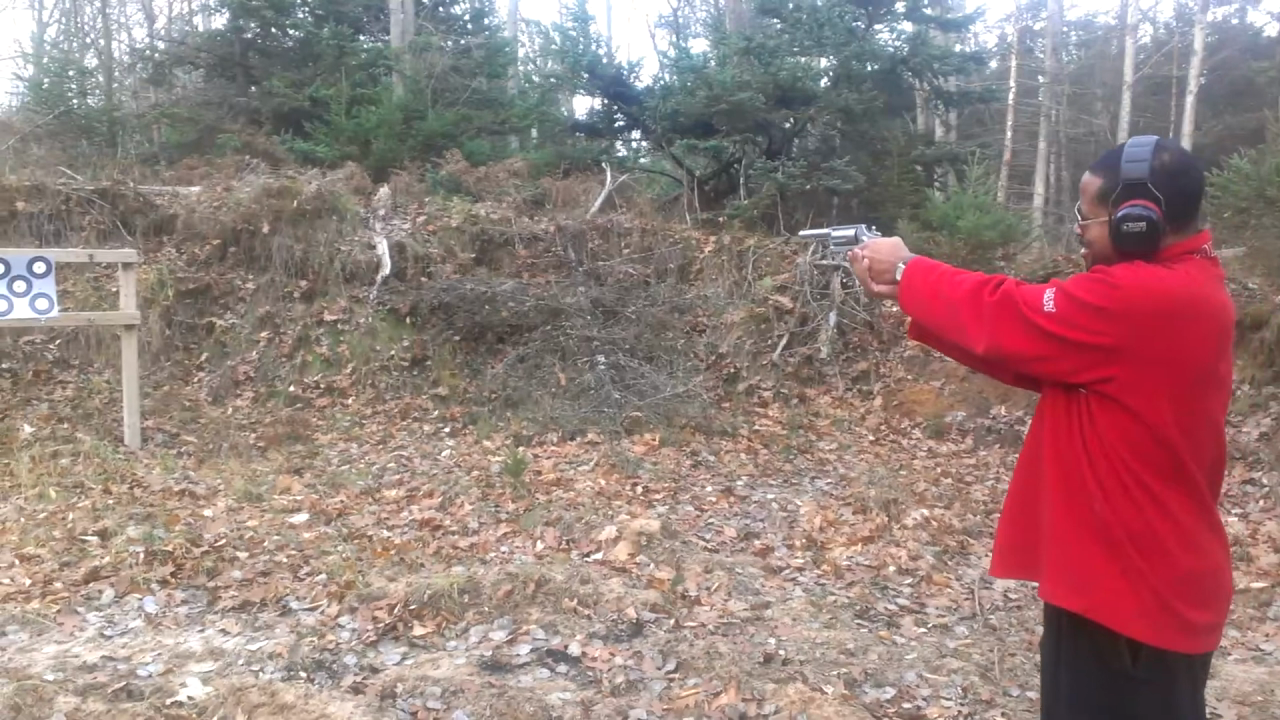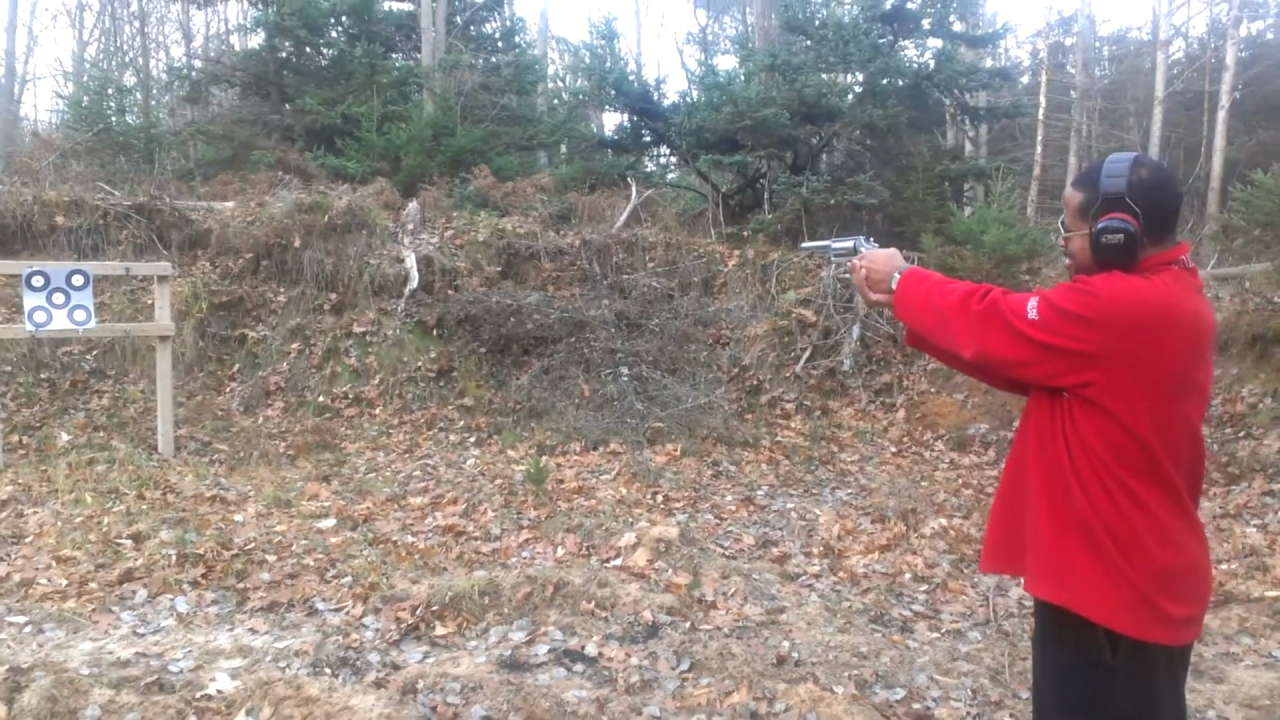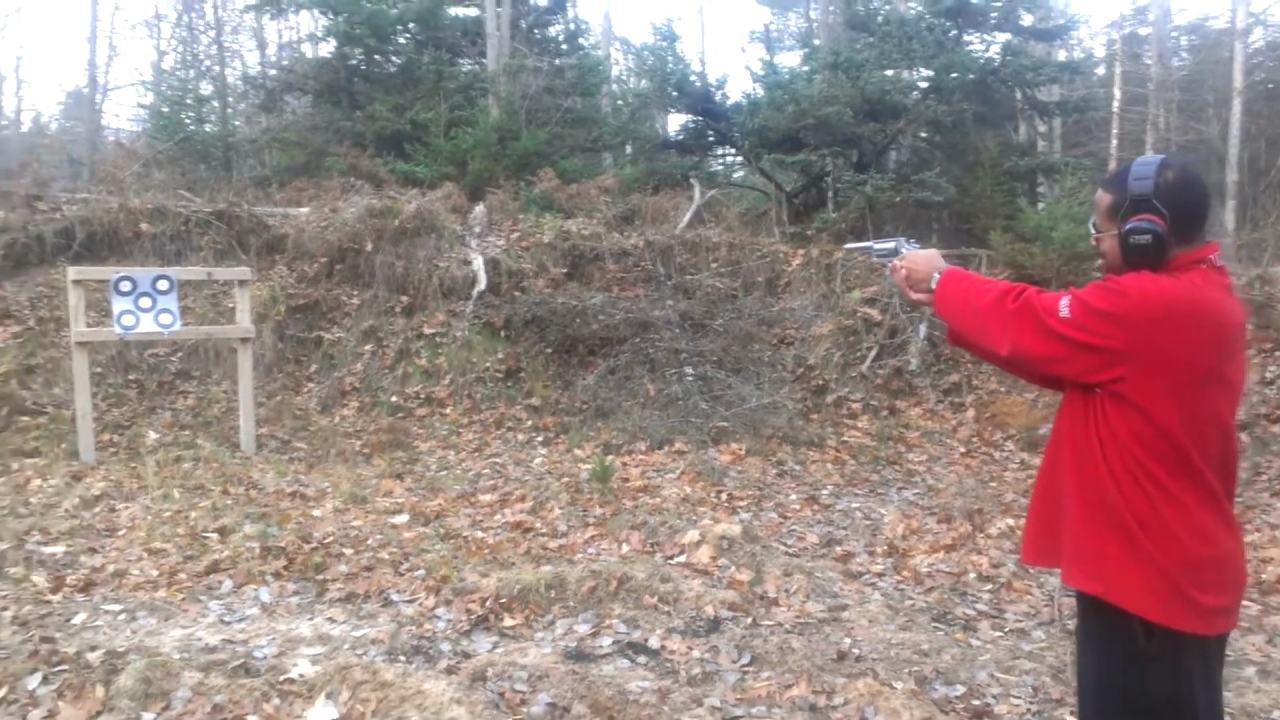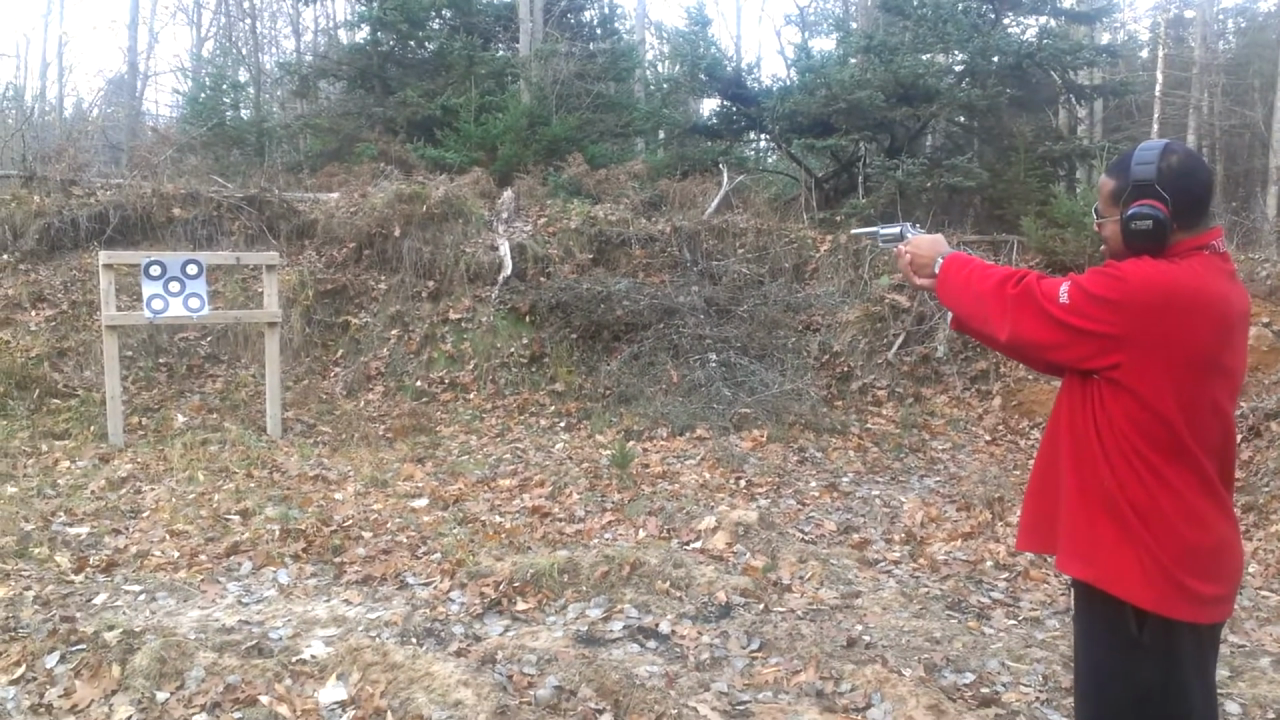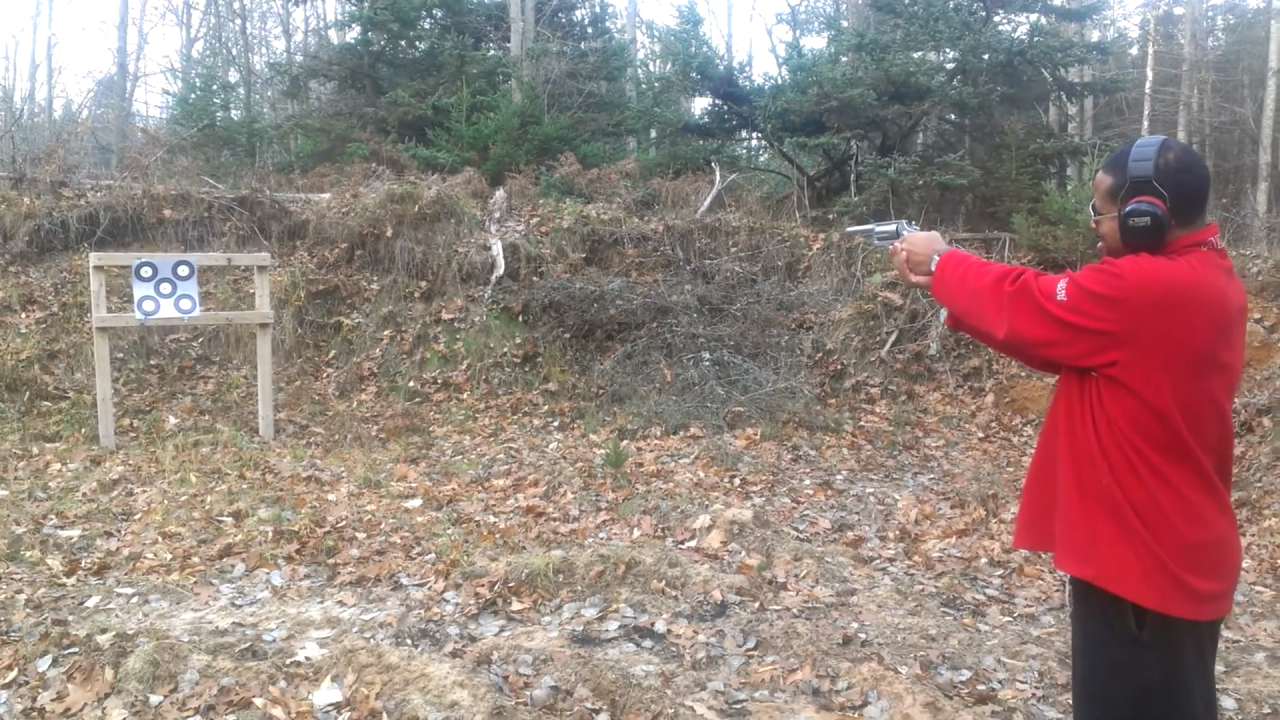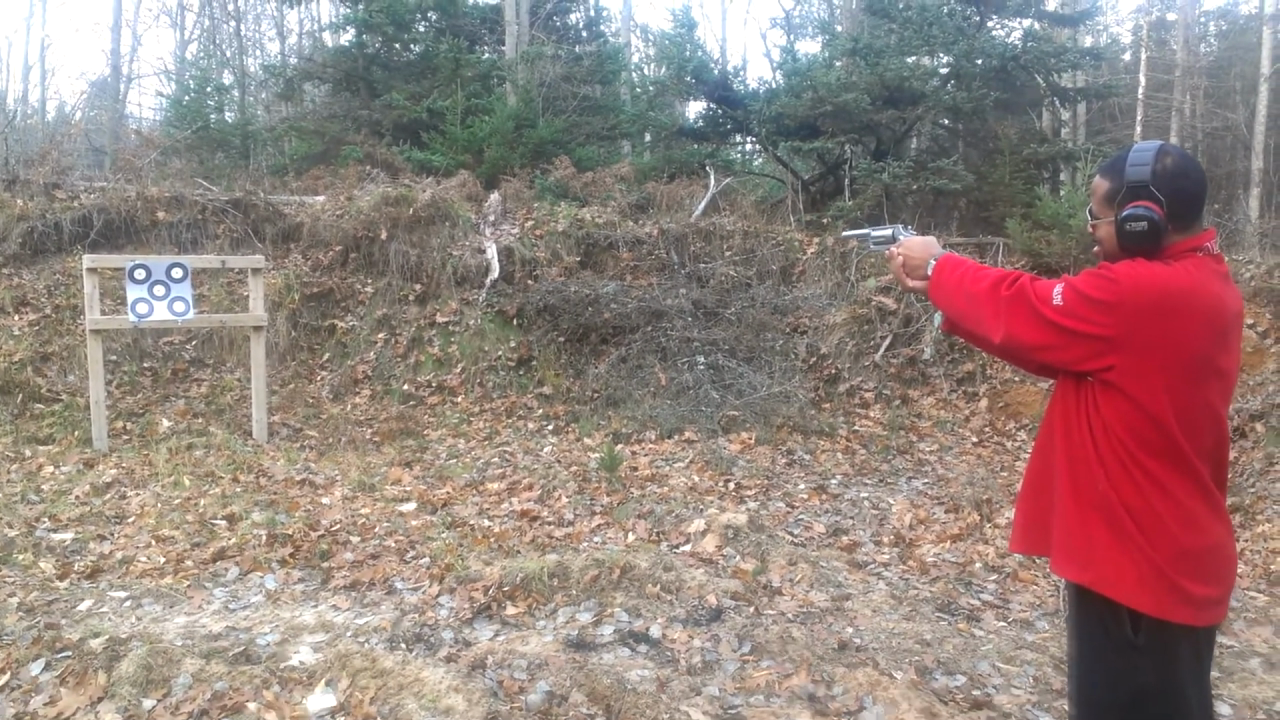
dt=0.7s
person 1, frame 1
left shoulder: (1142, 300)
right shoulder: (1178, 287)
left elbow: (1008, 319)
right elbow: (1035, 343)
left wrist: (906, 272)
right wrist: (911, 290)
left hip: (1136, 590)
right hip: (1141, 577)
person 1, frame 2
left shoulder: (1120, 309)
right shoulder: (1165, 298)
left elbow: (995, 326)
right elbow: (1021, 347)
left wrist: (901, 281)
right wrist: (909, 298)
left hip: (1118, 585)
right hip: (1132, 576)
person 1, frame 3
left shoulder: (1146, 308)
right shoulder: (1201, 295)
left elbow: (1031, 323)
right elbow: (1063, 344)
left wrist: (940, 280)
right wrist: (948, 297)
left hip: (1152, 577)
right hip: (1178, 569)
person 1, frame 4
left shoulder: (1146, 292)
right shoulder: (1207, 279)
left elbow: (1030, 309)
right elbow: (1060, 326)
left wrist: (944, 265)
right wrist: (954, 282)
left hip: (1148, 564)
right hip: (1177, 556)
person 1, frame 5
left shoulder: (1144, 289)
right shoulder: (1204, 276)
left elbow: (1027, 308)
right elbow: (1061, 325)
left wrist: (940, 261)
right wrist: (947, 284)
left hip: (1147, 561)
right hip: (1176, 553)
person 1, frame 6
left shoulder: (1141, 295)
right shoulder: (1201, 282)
left elbow: (1024, 311)
right elbow: (1054, 330)
left wrist: (937, 266)
right wrist: (946, 286)
left hip: (1143, 565)
right hip: (1168, 556)
